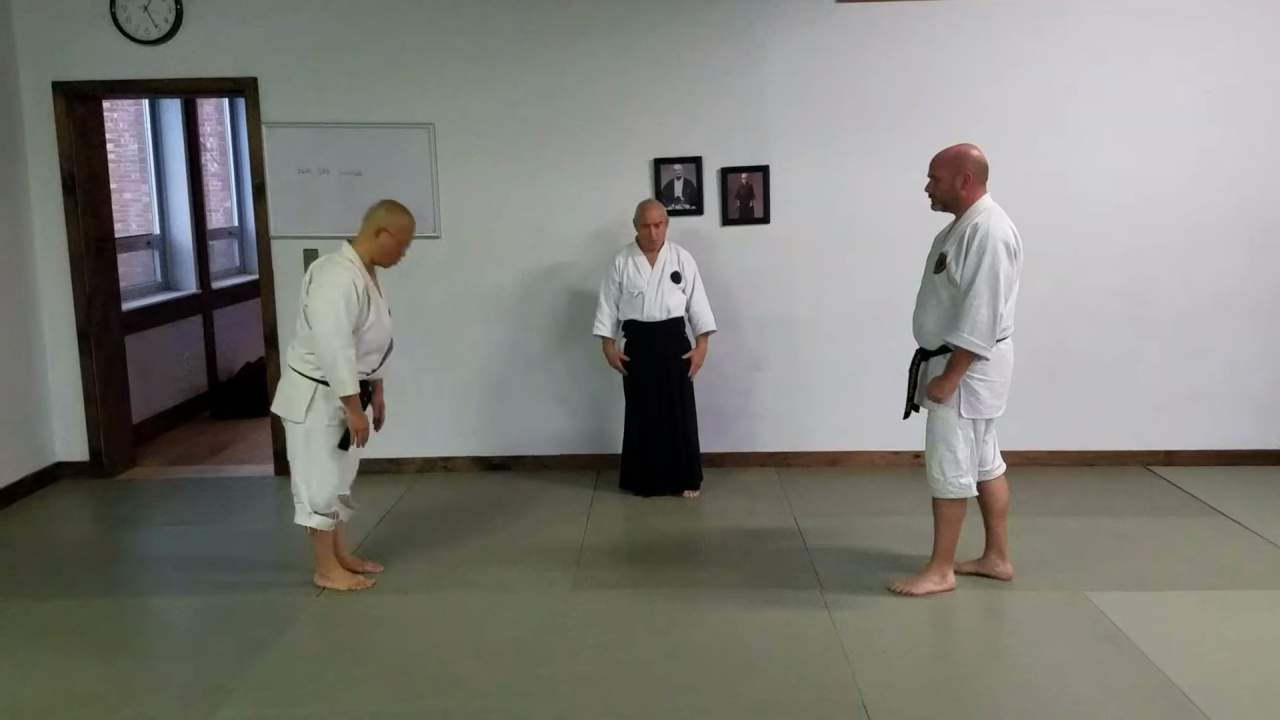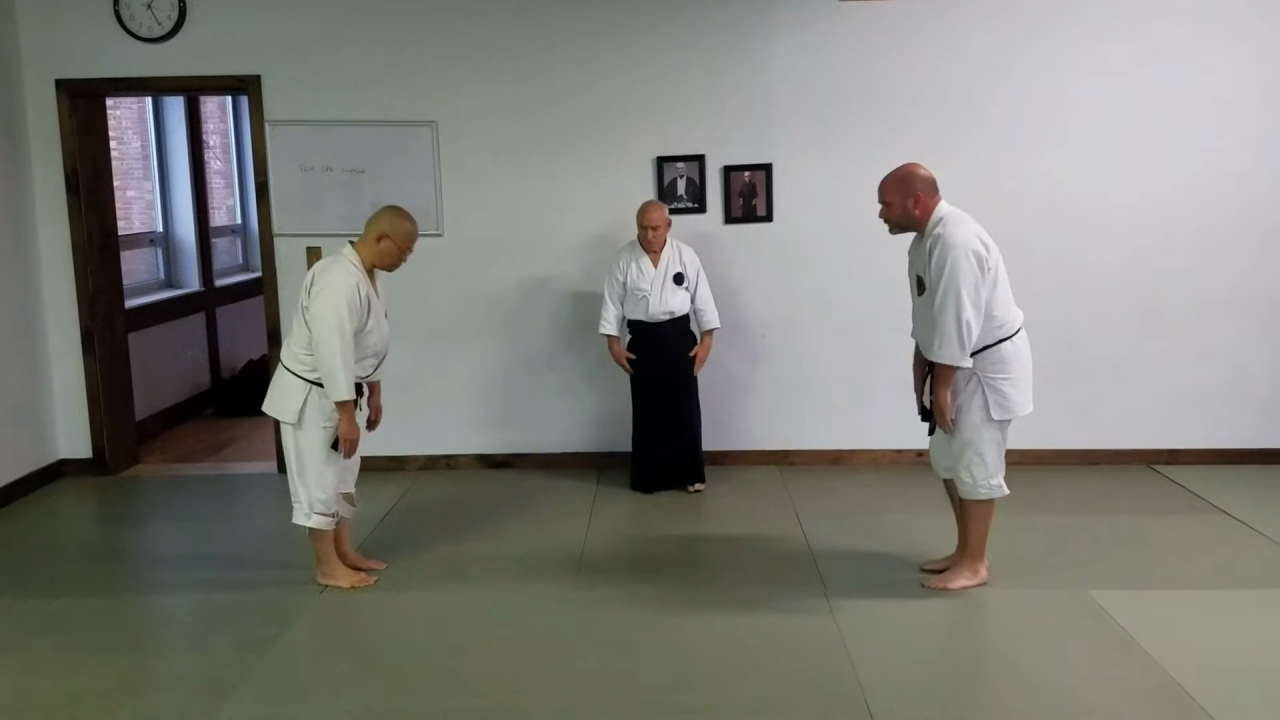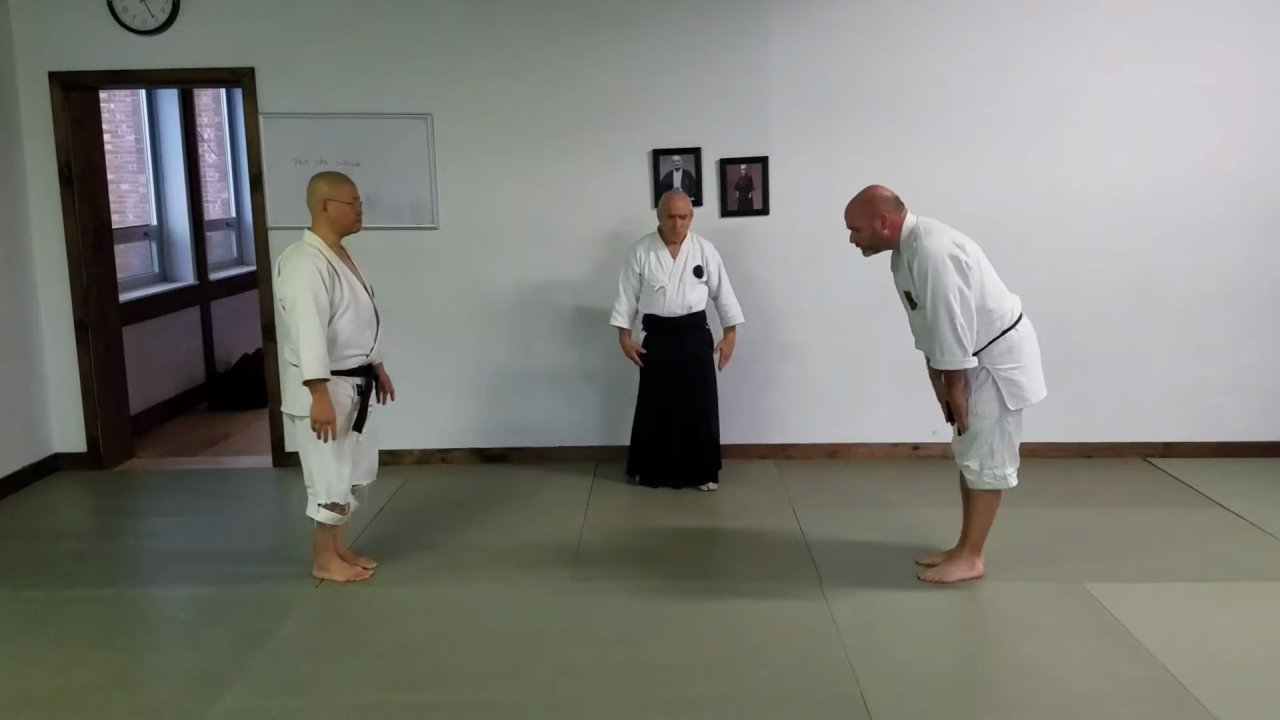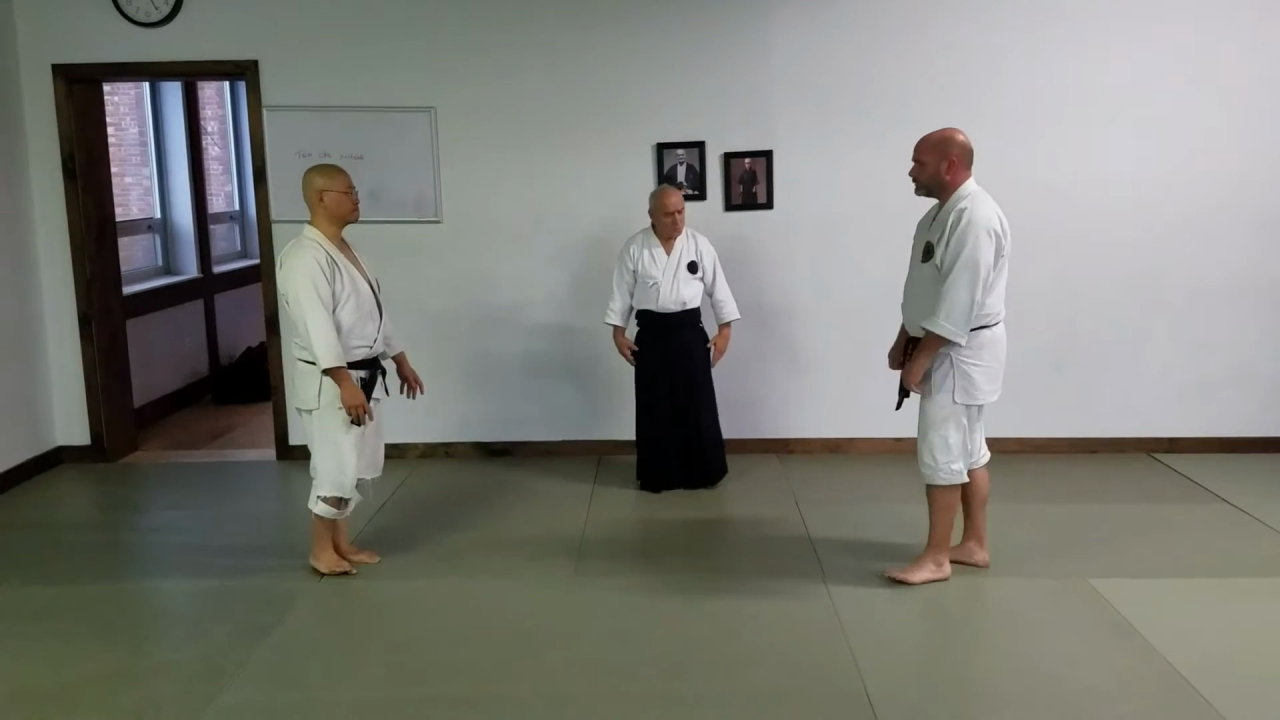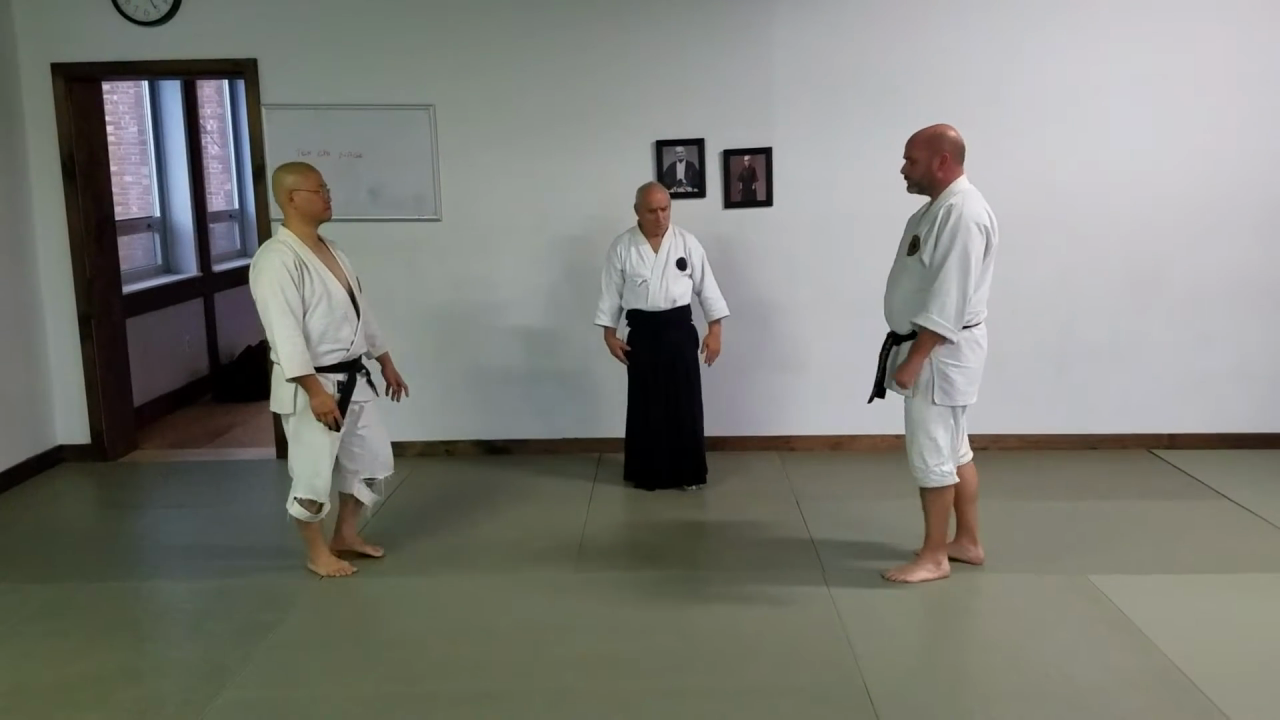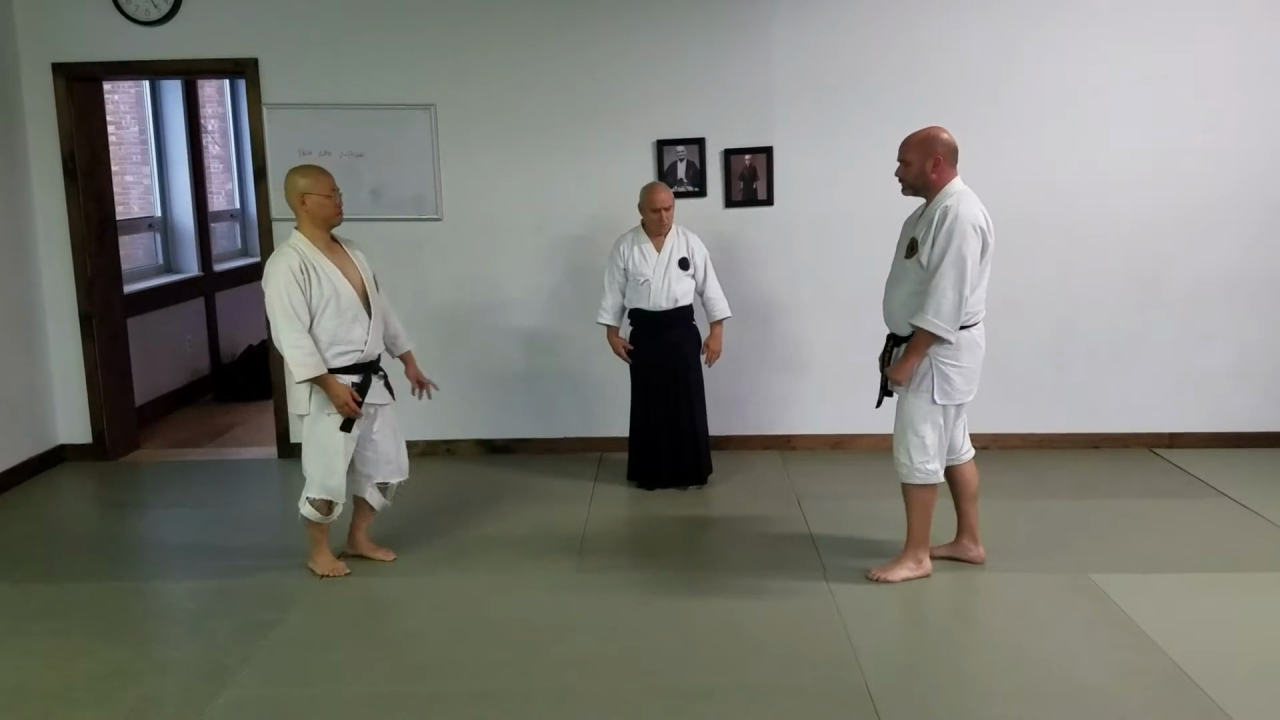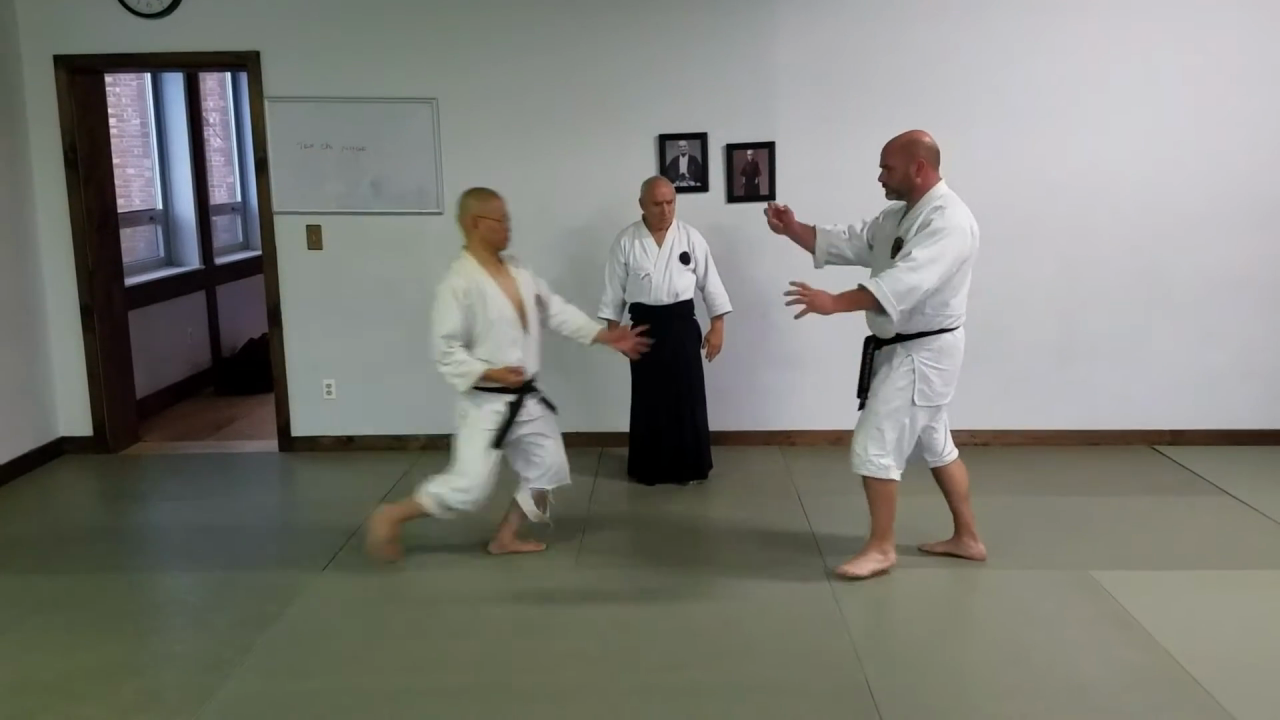
dt=0.7s
person 1, frame 1
left shoulder: (988, 231)
right shoulder: (966, 225)
left elbow: (981, 317)
left wrist: (949, 377)
right wrist: (944, 371)
left hip: (967, 368)
right hip: (955, 364)
left knee: (949, 466)
right knee: (982, 461)
left ankle: (940, 570)
right ankle: (997, 557)
person 1, frame 2
left shoulder: (954, 240)
right shoulder: (929, 237)
left elbow: (956, 323)
right elbow: (929, 314)
left wrist: (941, 388)
right wrist: (921, 366)
left hip: (988, 366)
right hip: (966, 365)
left knee: (976, 466)
right knee: (948, 460)
left ankle: (973, 564)
right ankle: (966, 551)
person 1, frame 3
left shoulder: (931, 250)
right shoulder: (907, 248)
left elbow: (951, 326)
right elbow: (929, 325)
left wrist: (956, 388)
right wrist: (938, 381)
left hip: (998, 357)
right hip: (979, 356)
left knee: (987, 458)
right knee: (970, 454)
left ankle: (971, 557)
right ankle: (965, 547)
person 1, frame 4
left shoulder: (974, 216)
right shoulder: (943, 211)
left elbow: (958, 302)
right elbow: (922, 288)
left wrist: (919, 358)
right wrist: (903, 341)
left hip: (961, 353)
right hip: (947, 350)
left knee: (941, 454)
right knee: (968, 450)
left ankle: (935, 557)
right ankle: (974, 544)
person 1, frame 5
left shoulder: (962, 212)
right shoulder: (938, 208)
left elbow: (947, 300)
left wrist: (913, 358)
right wrist: (902, 347)
left hip: (942, 351)
right hip: (926, 348)
left knee: (930, 454)
right knee: (952, 448)
left ankle: (934, 557)
right ankle: (967, 542)
person 1, frame 6
left shoulder: (958, 214)
right shoulder: (933, 209)
left elbow: (944, 302)
left wrist: (908, 359)
right wrist: (898, 349)
left hip: (937, 352)
right hip: (925, 348)
left knee: (918, 451)
right knee: (952, 446)
left ankle: (916, 555)
right ankle: (968, 541)
person 1, frame 7
left shoulder: (949, 219)
right shoulder: (898, 215)
left elbow: (907, 281)
right elbow: (846, 242)
left wrist: (834, 302)
right wrist: (792, 228)
left hip: (921, 353)
right hip: (904, 351)
left knee: (874, 447)
right knee: (936, 445)
left ankle: (880, 548)
right ankle: (967, 537)
person 2, frame 1
left shoulder: (366, 273)
right shoulder: (336, 277)
left elbow: (372, 343)
right elbow: (334, 348)
left wrist: (375, 393)
right wrist: (352, 407)
left hip: (340, 393)
right hip: (315, 396)
left knee: (339, 476)
right knee: (318, 479)
left ankle: (341, 555)
right ankle: (326, 569)
person 2, frame 2
left shoulder: (365, 275)
right shoulder: (339, 281)
left elbow: (366, 345)
right elbow: (333, 352)
left wrist: (374, 393)
right wrist: (347, 412)
left hip: (333, 394)
right hip: (308, 396)
left knee: (342, 475)
right knee: (318, 480)
left ankle: (345, 553)
right ankle: (328, 566)
person 2, frame 3
left shoulder: (338, 255)
right shoulder: (305, 263)
right elbow: (308, 334)
left wrist: (378, 367)
right wrist: (320, 396)
left hip: (353, 383)
right hip: (325, 387)
left knee: (353, 470)
right knee: (330, 474)
left ankle: (338, 549)
right ankle: (325, 560)
person 2, frame 4
left shoulder: (343, 249)
right shoulder: (305, 257)
left elbow: (372, 311)
right elbow: (318, 327)
left wrist: (400, 360)
right wrist: (346, 384)
left hip: (362, 375)
right hip: (329, 381)
left knee: (356, 466)
right knee: (336, 468)
left ankle: (341, 542)
right ankle: (321, 549)
person 2, frame 5
left shoulder: (329, 249)
right shoulder: (277, 260)
left elbow: (358, 310)
right elbow: (284, 333)
left wrist: (386, 362)
right wrist: (315, 390)
left hip: (351, 378)
right hip: (311, 385)
left knee: (370, 458)
right knee: (314, 473)
left ankle: (346, 534)
right ankle: (317, 552)
person 2, frame 6
left shoulder: (350, 251)
right shoulder: (288, 263)
left elbow: (381, 310)
right elbow: (291, 336)
left wrist: (409, 362)
right wrist: (331, 385)
left hip: (370, 380)
right hip: (328, 387)
left knee: (385, 465)
right knee: (327, 474)
left ankle: (359, 539)
right ankle: (319, 551)
person 2, frame 7
left shoulder: (516, 271)
right shoulder: (459, 283)
left elbow: (554, 308)
right elbow: (446, 352)
left wrist: (603, 335)
right wrist: (491, 375)
left hip: (525, 398)
right hip: (486, 400)
left knee: (548, 470)
right knee: (467, 489)
left ankle: (504, 537)
right ankle: (392, 518)
person 3, frame 1
left shoulder: (681, 258)
right shoulder: (622, 261)
left elbow: (697, 302)
right elbow: (609, 304)
left wrist: (701, 344)
right wrist: (609, 345)
left hip: (673, 342)
right hip: (638, 344)
left knee: (680, 413)
right knee: (641, 414)
left ankle: (685, 479)
right ankle: (642, 480)
person 3, frame 2
left shoulder: (684, 255)
right shoulder: (624, 259)
left elbow: (702, 298)
right elbow: (613, 302)
left wrist: (706, 340)
right wrist: (614, 344)
left hip: (679, 338)
right hip: (642, 342)
left knee: (684, 407)
right knee: (647, 411)
left ankle: (690, 474)
right ankle: (649, 476)
person 3, frame 3
left shoulder: (704, 249)
right shoulder: (641, 251)
left elbow: (722, 293)
right elbow: (628, 294)
left wrist: (730, 334)
right wrist: (624, 335)
left hip: (695, 335)
right hip: (657, 336)
left knee: (700, 406)
right knee: (654, 406)
left ankle: (702, 472)
right ankle: (650, 470)
person 3, frame 4
left shoulder: (699, 244)
right shoulder: (634, 248)
left elbow: (717, 288)
right elbow: (622, 292)
left wrist: (724, 330)
right wrist: (618, 333)
left hip: (689, 332)
right hip: (651, 334)
left knee: (697, 403)
right knee: (653, 407)
left ankle: (704, 471)
right ankle: (656, 473)
person 3, frame 5
left shoulder: (686, 242)
right shoulder: (621, 247)
left elbow: (706, 286)
right elbow: (611, 293)
left wrist: (715, 329)
right wrist: (610, 334)
left hip: (679, 330)
right hip: (642, 333)
left knee: (685, 403)
right knee: (645, 406)
left ankle: (688, 471)
right ankle: (647, 472)
person 3, frame 6
left shoulder: (690, 242)
right shoulder: (625, 246)
left elbow: (709, 287)
right elbow: (614, 291)
left wrist: (716, 331)
right wrist: (612, 333)
left hip: (681, 331)
right hip: (644, 333)
left knee: (687, 403)
right knee: (647, 405)
left ankle: (690, 471)
right ankle: (649, 472)
person 3, frame 7
left shoulder: (690, 237)
right shoulder: (626, 240)
left elbow: (709, 281)
right elbow: (614, 287)
left wrist: (717, 325)
right wrist: (613, 327)
left hip: (682, 325)
right hip: (644, 327)
left knee: (688, 397)
right knee: (648, 399)
left ankle: (690, 467)
right ankle: (648, 467)
